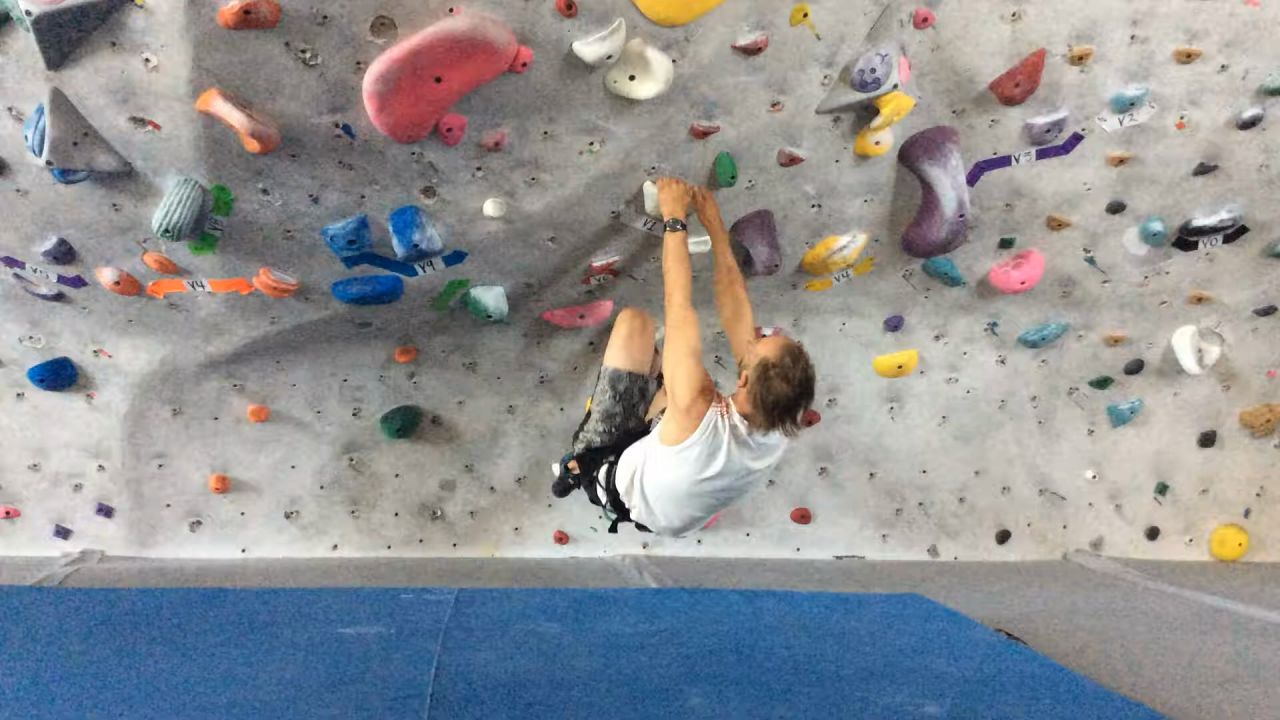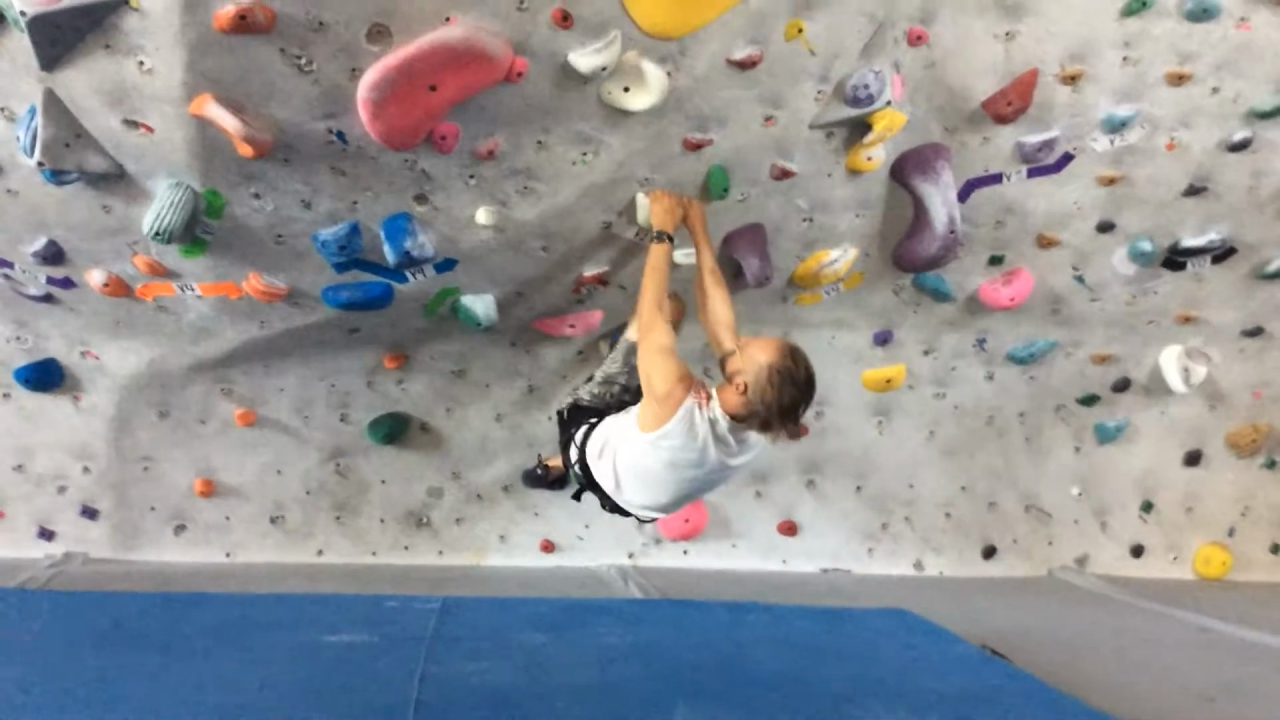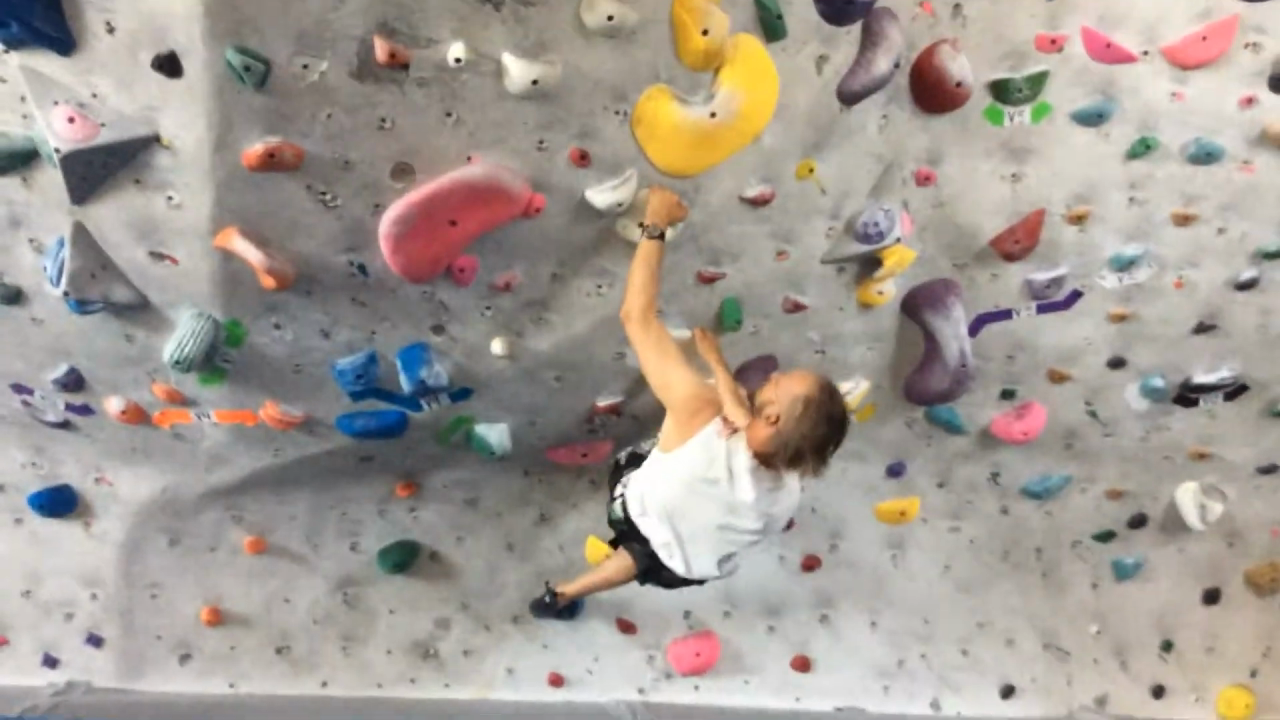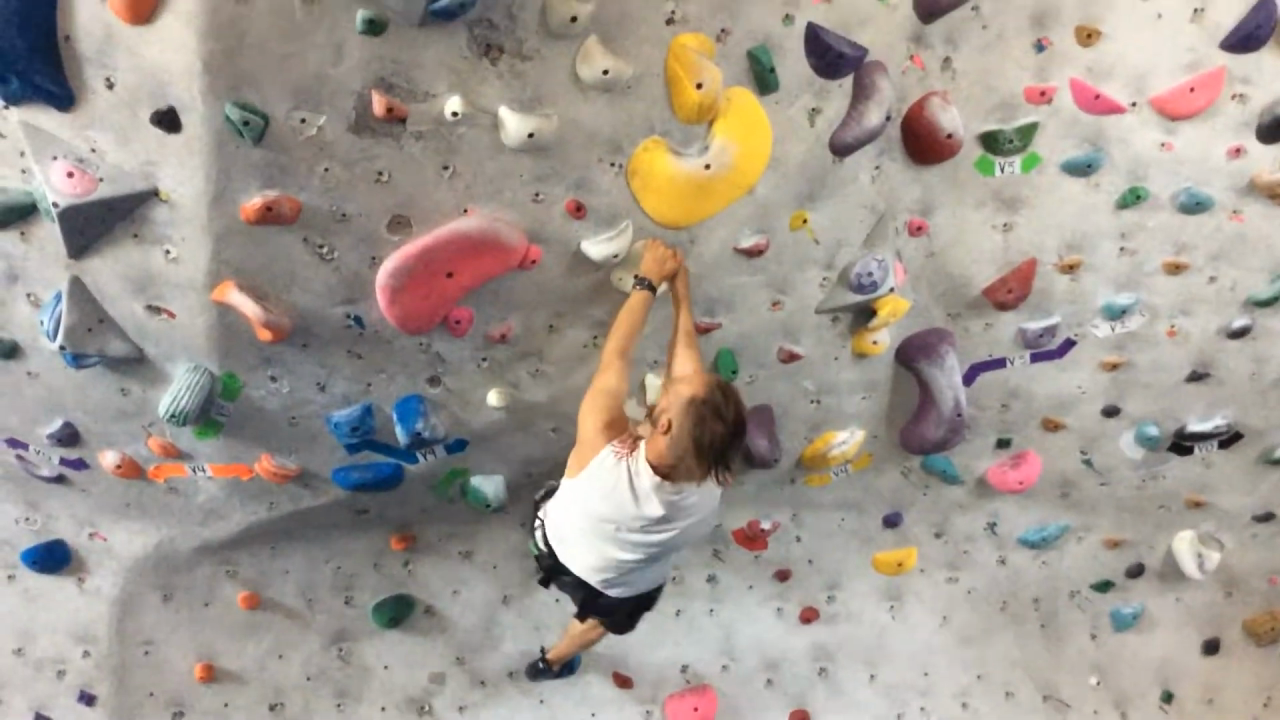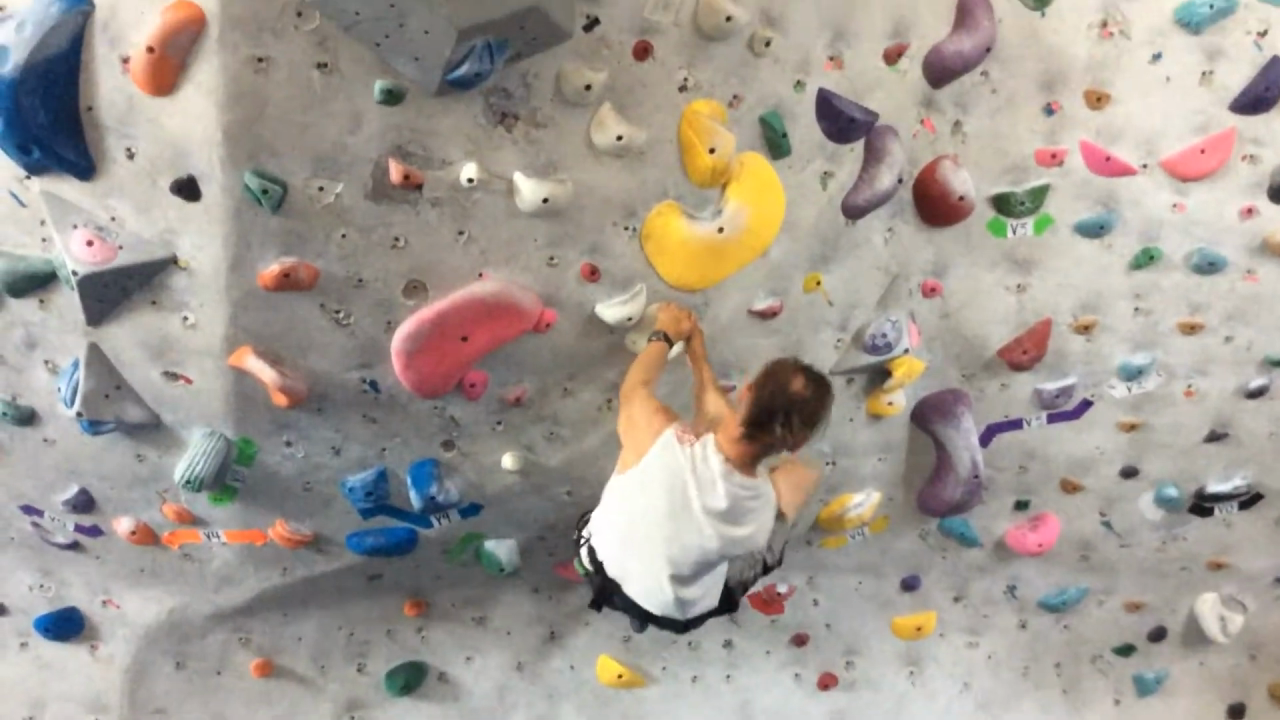
dt=1s
person 1, frame 1
left shoulder: (696, 410)
right shoulder: (781, 429)
left elbow: (678, 306)
right elbow: (736, 315)
left wrist: (675, 218)
right wrist: (715, 228)
left hip: (616, 485)
person 1, frame 2
left shoulder: (675, 401)
right shoulder: (760, 428)
left elbow: (652, 315)
right elbow: (722, 327)
left wrist: (663, 232)
right wrist: (700, 235)
left hip: (592, 442)
right ankle: (557, 466)
person 1, frame 3
left shoulder: (700, 420)
right shoulder: (785, 497)
left elbow: (637, 317)
left wrist: (655, 227)
right wrist: (716, 360)
left hip: (637, 509)
right hip: (683, 567)
right ankle: (564, 596)
person 1, frame 4
left shoulder: (600, 445)
right shoulder: (713, 486)
left elbow: (614, 358)
right elbow: (690, 372)
left wrist: (648, 282)
right wrist: (681, 299)
left hip: (557, 547)
right hip: (624, 592)
right knee: (608, 615)
right ankle: (553, 661)
person 1, frame 5
left shoulder: (655, 432)
right shoulder: (763, 502)
left elbow: (634, 387)
right elbow: (715, 410)
left wrist: (663, 335)
right wrist: (697, 350)
left hip: (604, 571)
right hip: (683, 613)
right knee: (805, 475)
